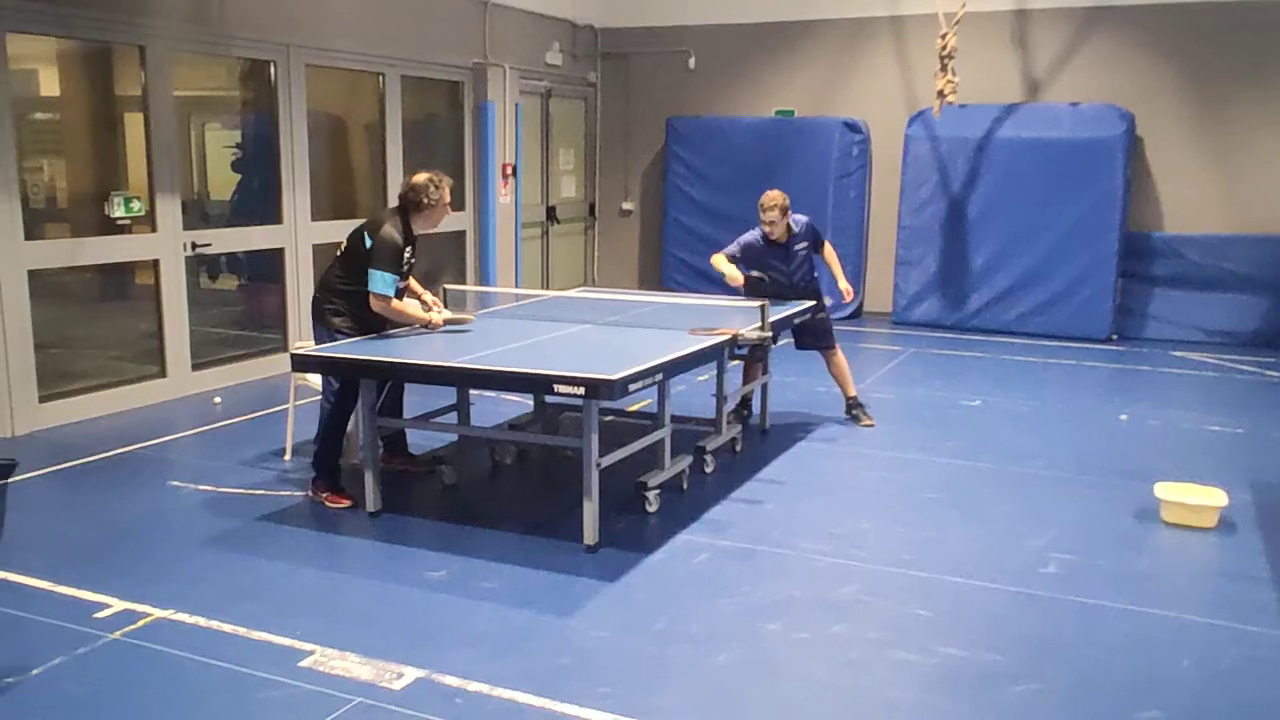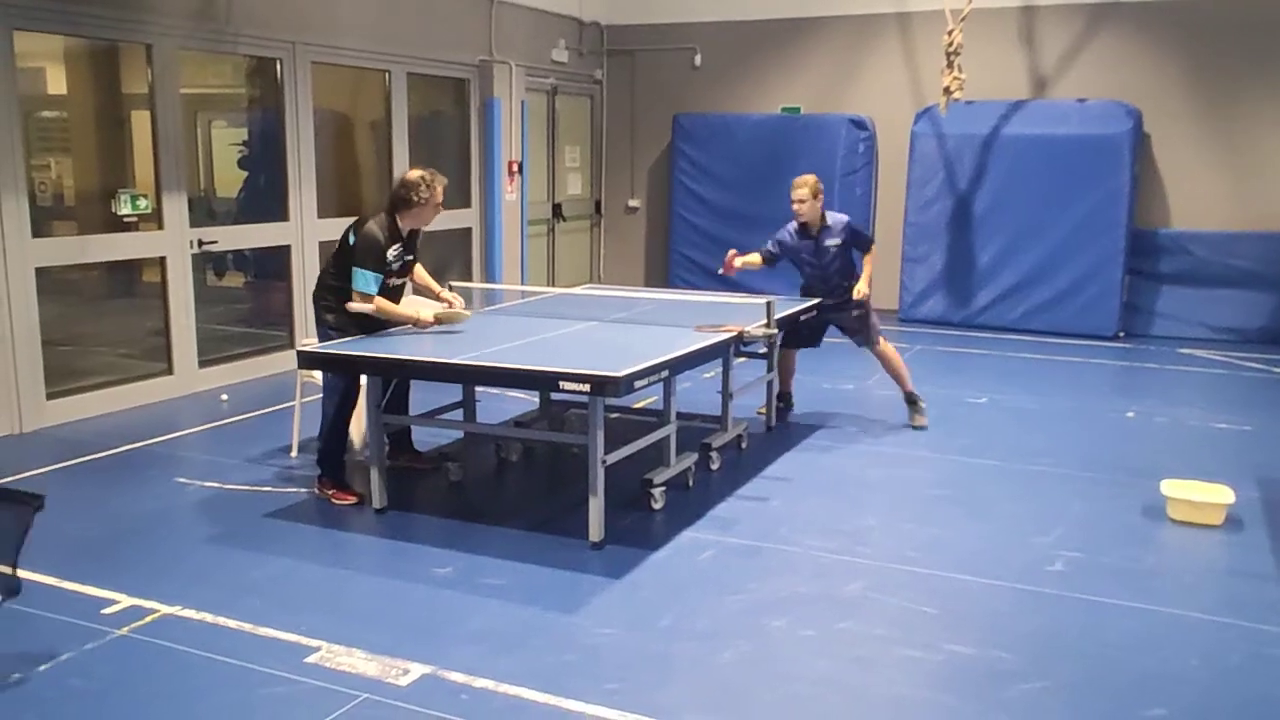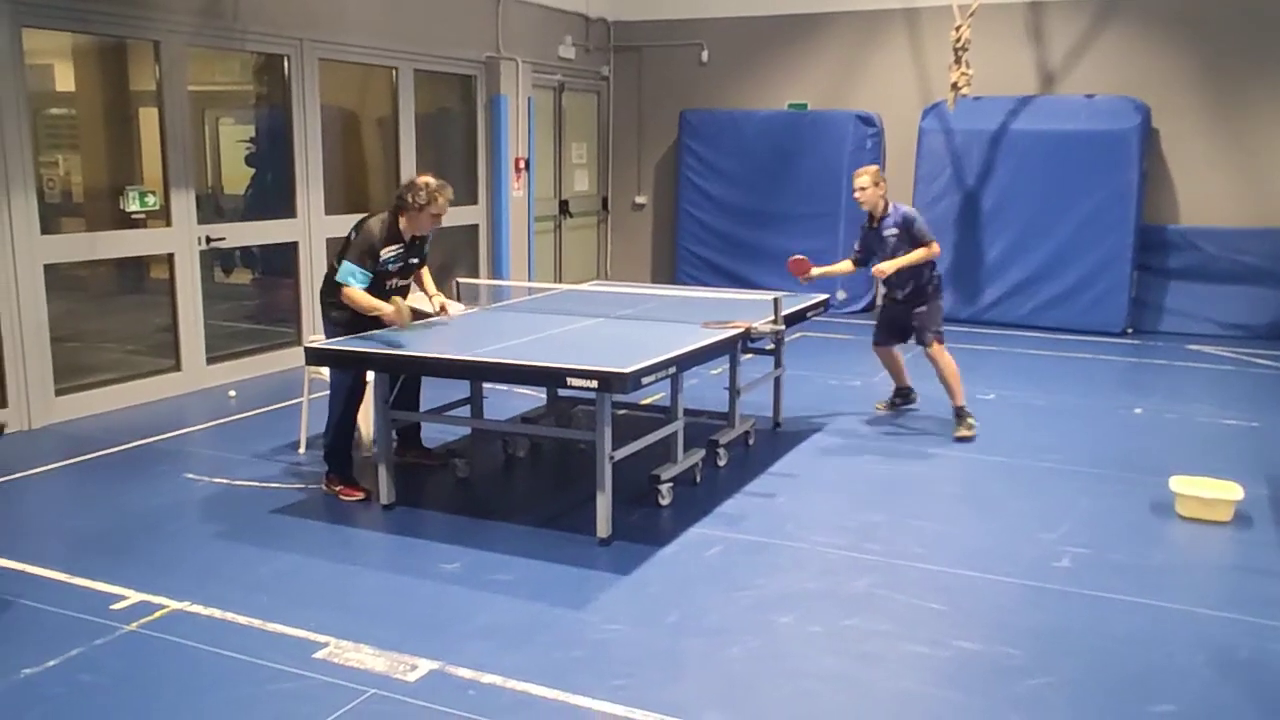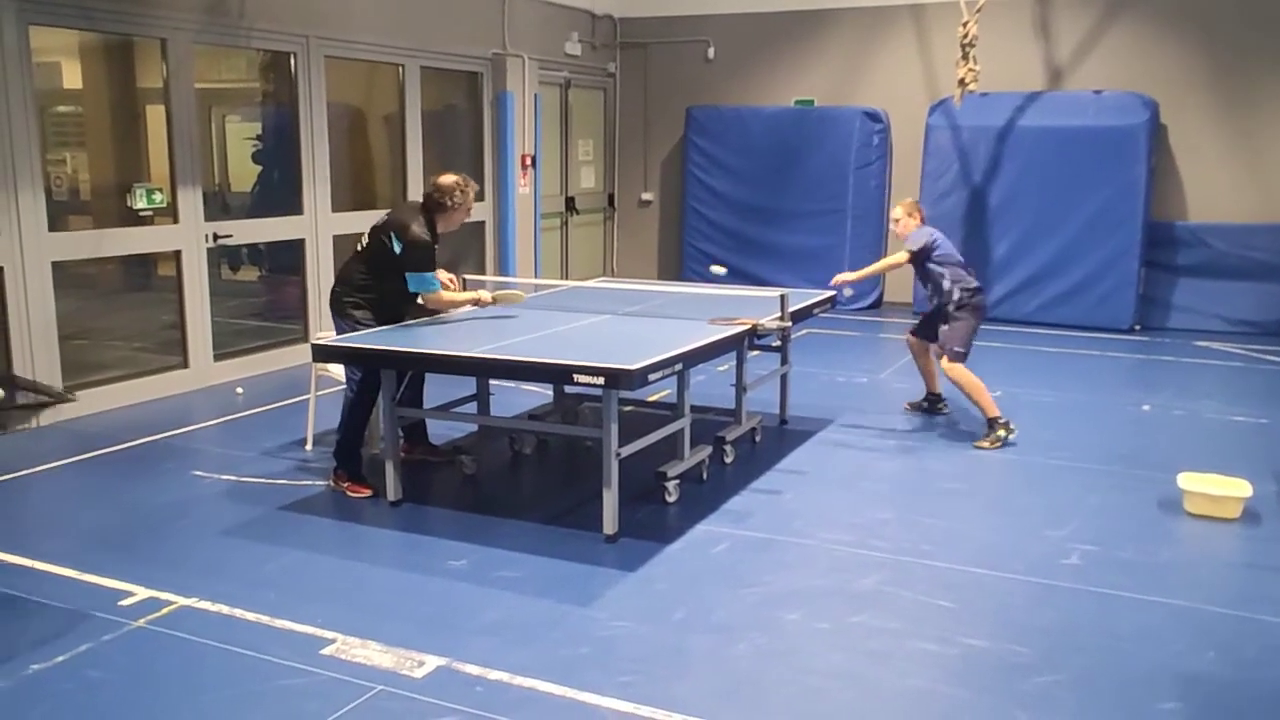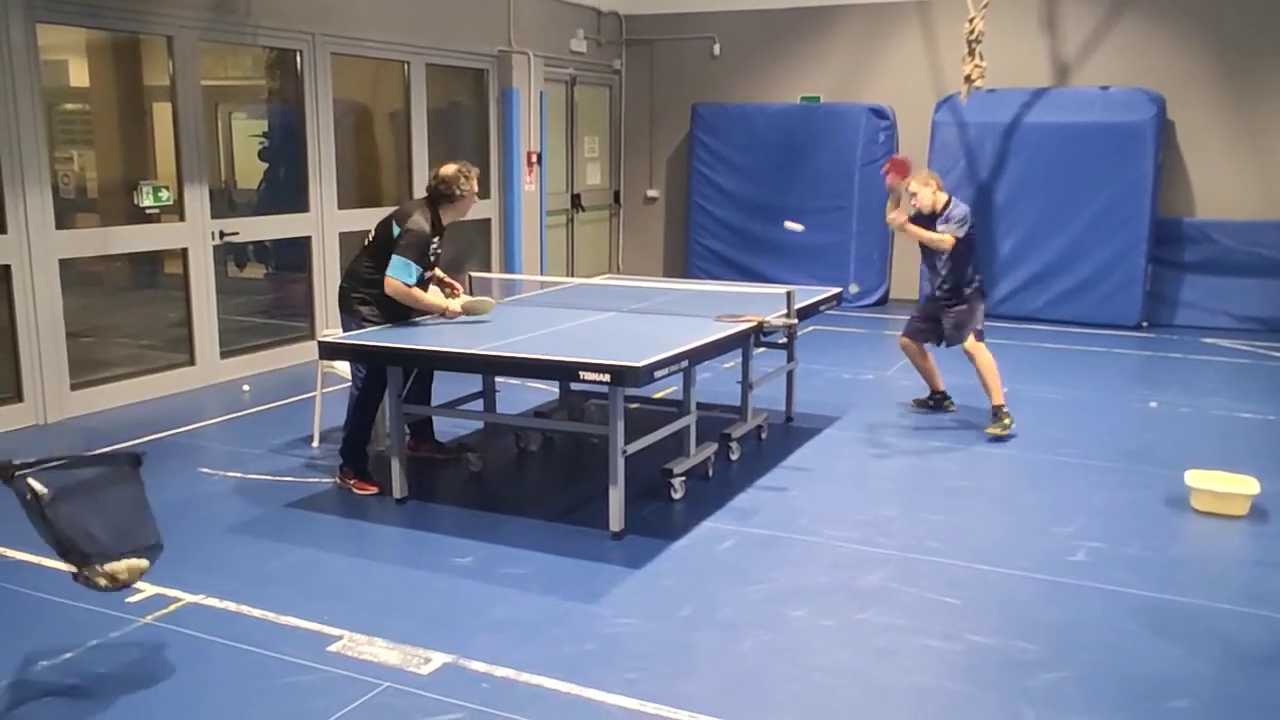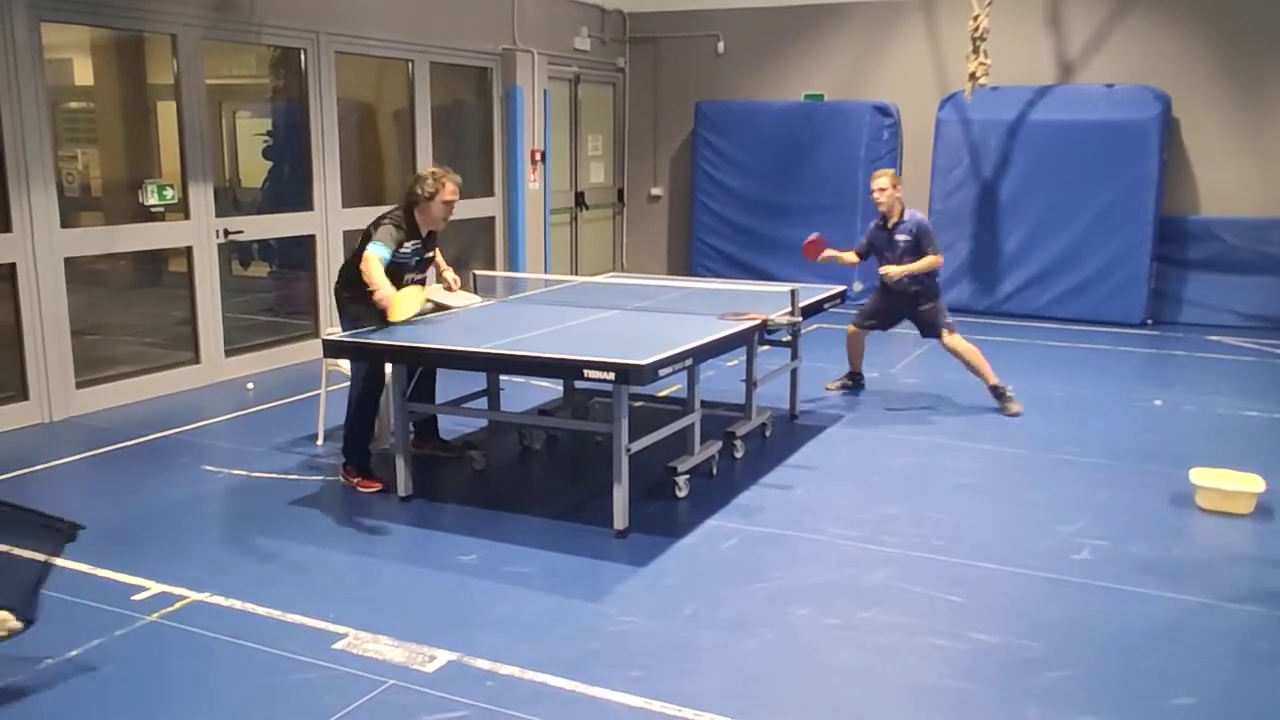
dt=0.4s
person 1, frame 1
left shoulder: (405, 228)
right shoulder: (388, 237)
right elbow: (381, 302)
left wrist: (421, 293)
right wrist: (426, 319)
left hip: (367, 318)
right hip: (339, 316)
left knee: (391, 379)
right knee: (343, 394)
left ankle: (394, 451)
right ankle: (324, 480)
person 1, frame 2
left shoulder: (410, 228)
right shoulder: (373, 235)
left elbow: (409, 267)
right elbow: (359, 299)
left wrist: (439, 292)
right wrist: (412, 318)
left hip: (376, 315)
right hip: (340, 315)
left knee: (396, 376)
right knee: (343, 392)
left ankle: (400, 448)
right ankle: (330, 477)
person 1, frame 3
left shoulder: (419, 233)
right shoulder: (373, 233)
left elbow: (419, 266)
right elbow: (347, 291)
left wrist: (433, 294)
right wrist: (383, 310)
left hip: (384, 310)
right hip: (346, 312)
left knee: (407, 372)
right knee: (350, 387)
left ankle: (408, 444)
right ankle: (337, 473)
person 1, frame 4
left shoulder: (418, 214)
right shoulder: (416, 236)
right elbow: (433, 299)
left wrist: (435, 272)
right wrist: (473, 298)
left hip: (386, 304)
right hip: (357, 306)
left knee: (410, 368)
right knee: (365, 384)
left ankle: (414, 441)
right ankle: (345, 470)
person 1, frame 5
left shoulder: (433, 218)
right shoulder: (418, 228)
right elbow: (395, 286)
left wrist: (440, 278)
right wrist: (440, 306)
left hip: (399, 306)
right hip: (366, 304)
left knee: (419, 367)
right knee: (371, 382)
left ankle: (421, 438)
right ankle: (351, 467)
person 1, frame 6
left shoulder: (431, 225)
right shoulder: (392, 227)
right elbow: (370, 263)
left wrist: (443, 268)
right wrist: (384, 289)
right hip: (362, 304)
left knee: (423, 365)
right knee: (370, 380)
left ankle: (426, 436)
right ankle: (354, 465)
person 2, frame 1
left shoulder: (805, 227)
right shoulder: (752, 242)
left elbow: (823, 247)
right elbow: (718, 257)
left wrist: (840, 278)
right wrist: (728, 268)
left hip: (808, 299)
left knee: (830, 349)
left ankle: (853, 403)
right ankle: (745, 405)
person 2, frame 2
left shoulder: (843, 225)
right shoulder: (788, 235)
left elbow: (869, 249)
right elbow: (764, 258)
left wrist: (864, 282)
right wrist: (740, 262)
left hip: (848, 299)
right hip: (814, 300)
left knee: (878, 344)
right knee: (788, 347)
left ankle: (913, 400)
right ankle: (784, 399)
person 2, frame 3
left shoulder: (904, 215)
right shoulder: (868, 228)
left elbow: (933, 249)
right elbow: (855, 263)
left wrist: (895, 264)
right wrist: (821, 271)
left hip: (924, 291)
right hip: (896, 295)
left knee: (934, 347)
right knee: (882, 345)
left ankle: (962, 413)
right ankle: (904, 393)
person 2, frame 4
left shoulder: (924, 235)
right shoulder: (929, 243)
left elbow: (900, 258)
left wrist: (856, 275)
left hip: (963, 307)
right hip: (951, 305)
left knee: (950, 365)
right knee: (915, 338)
left ankle: (999, 423)
right ankle: (934, 398)
person 2, frame 5
left shoulder: (960, 211)
right shoulder: (926, 215)
left elbow: (946, 242)
right elbow: (894, 223)
left wrist: (911, 229)
right wrist: (896, 194)
left hip: (963, 295)
right hip: (937, 295)
left knee: (972, 344)
right knee: (908, 341)
left ankle: (1000, 411)
right ankle: (940, 396)
person 2, frame 6
left shoulder: (918, 222)
right shoulder: (876, 228)
left elbow: (936, 259)
right elbow: (857, 257)
left wrist: (902, 270)
right wrist: (836, 256)
left hip: (922, 293)
right hip: (892, 293)
left knee: (951, 341)
right knee: (854, 330)
left ankle: (999, 391)
right ankle: (855, 377)
